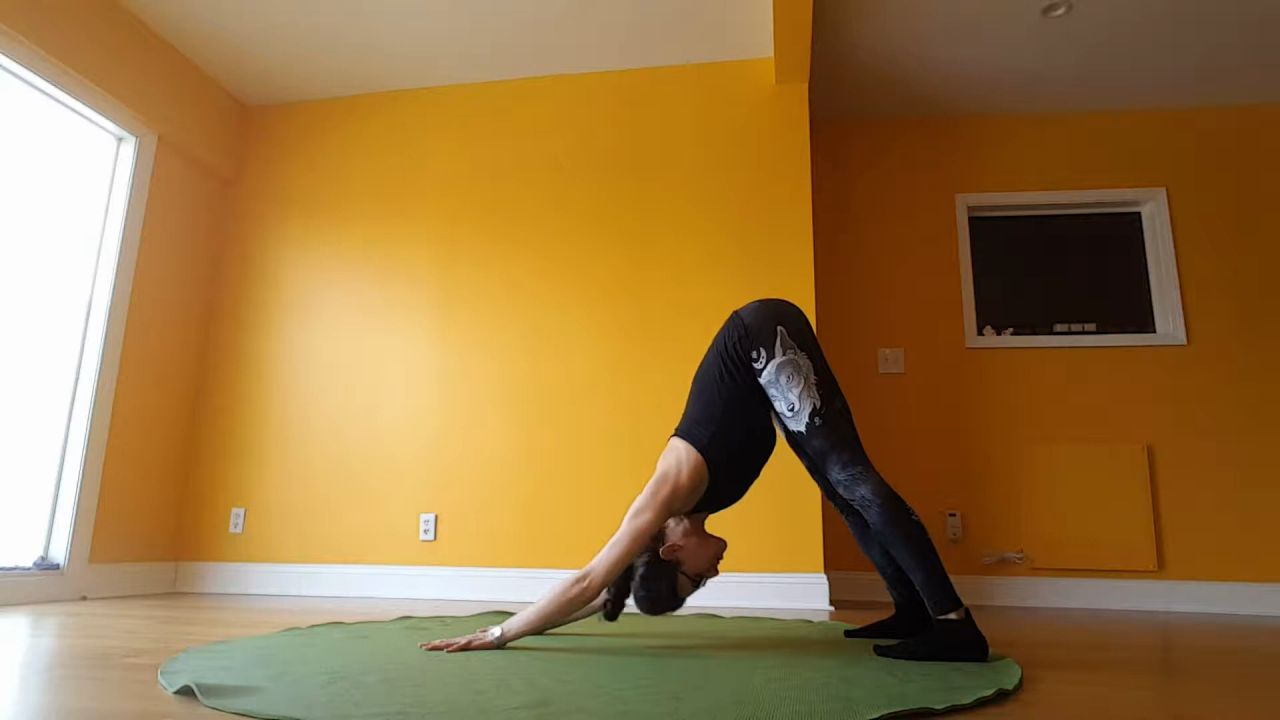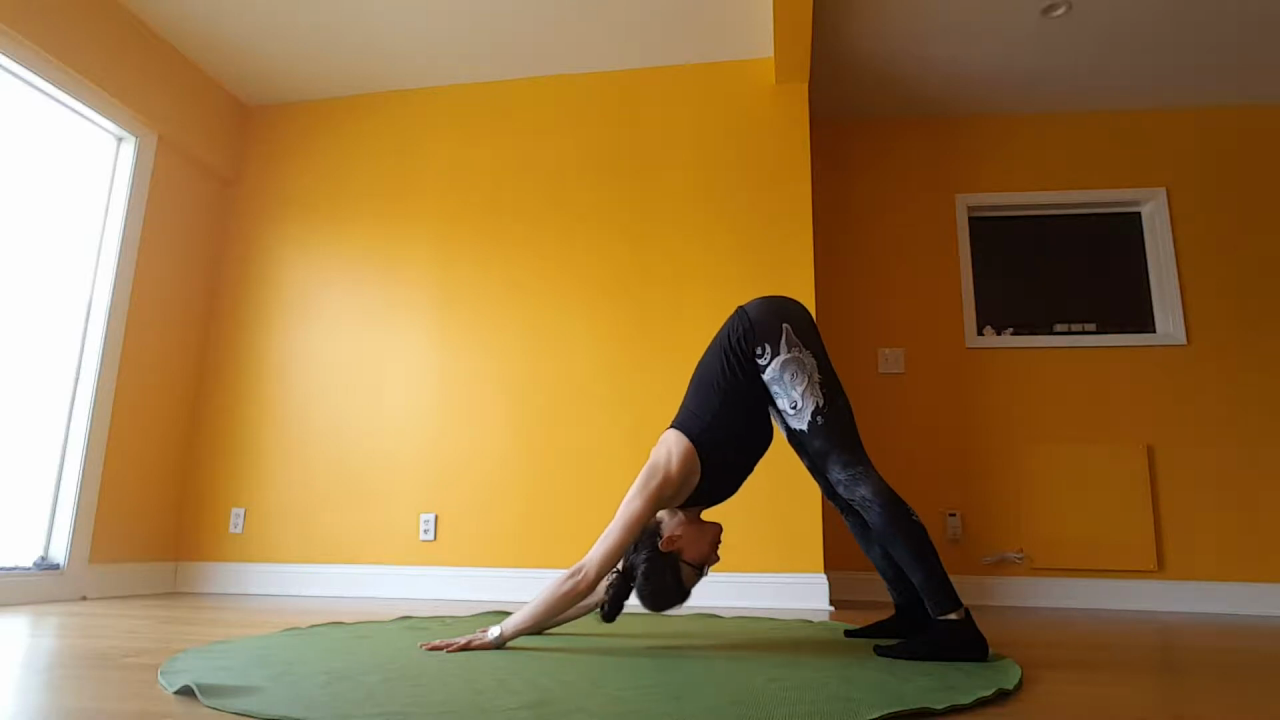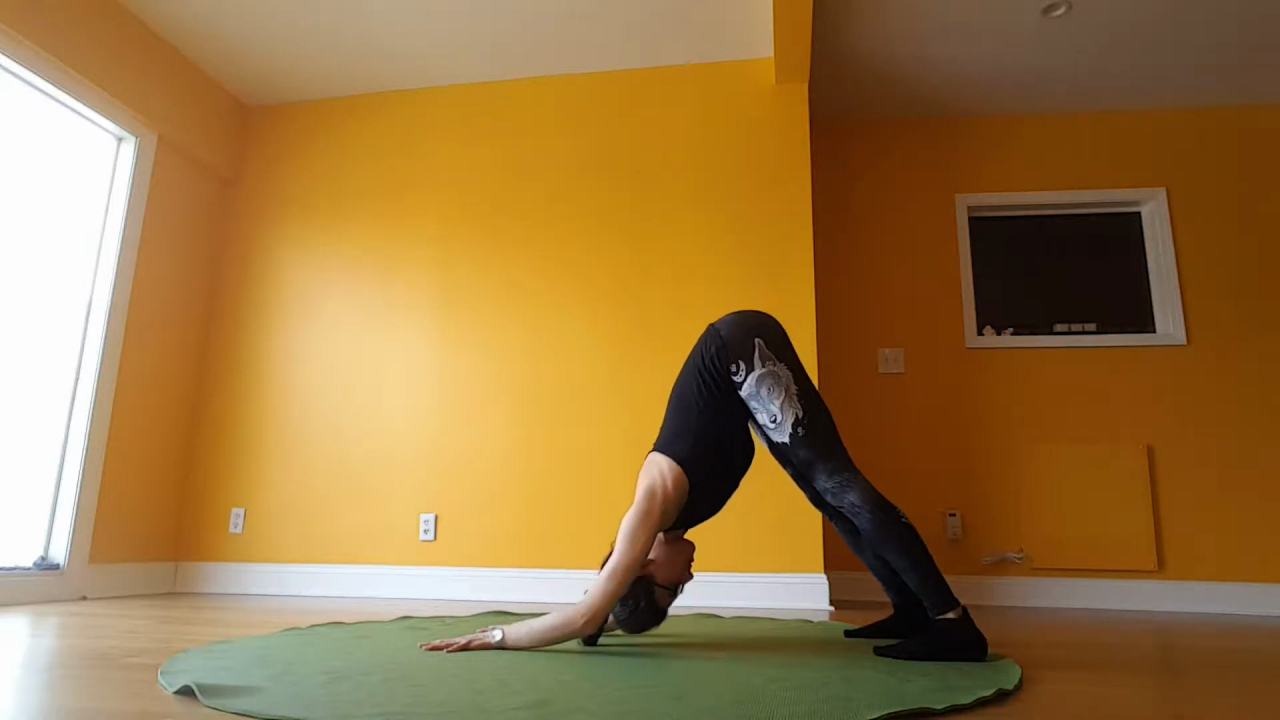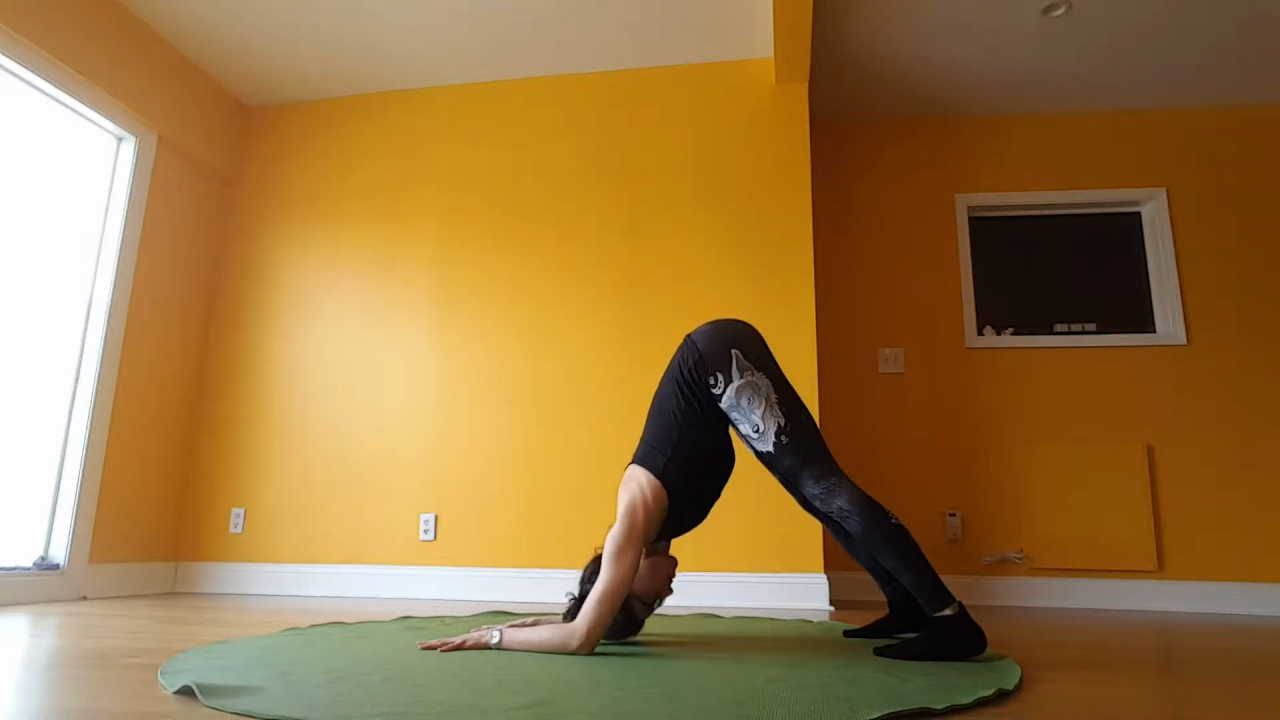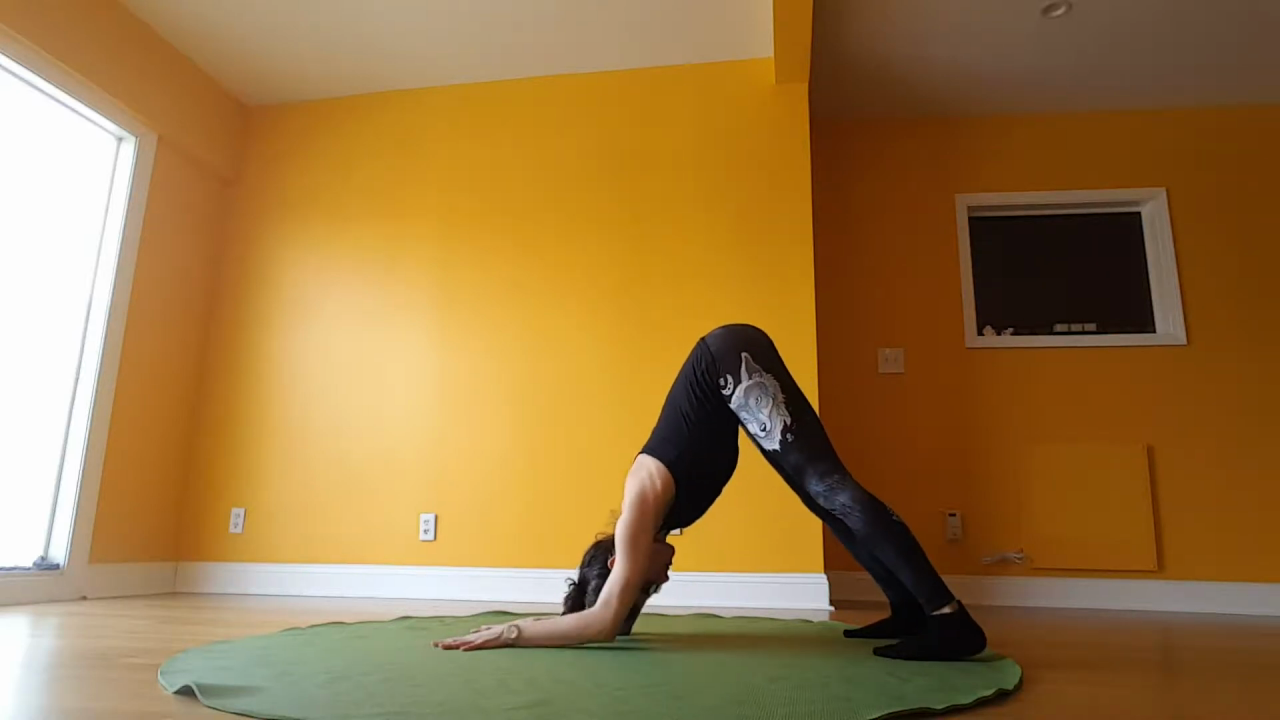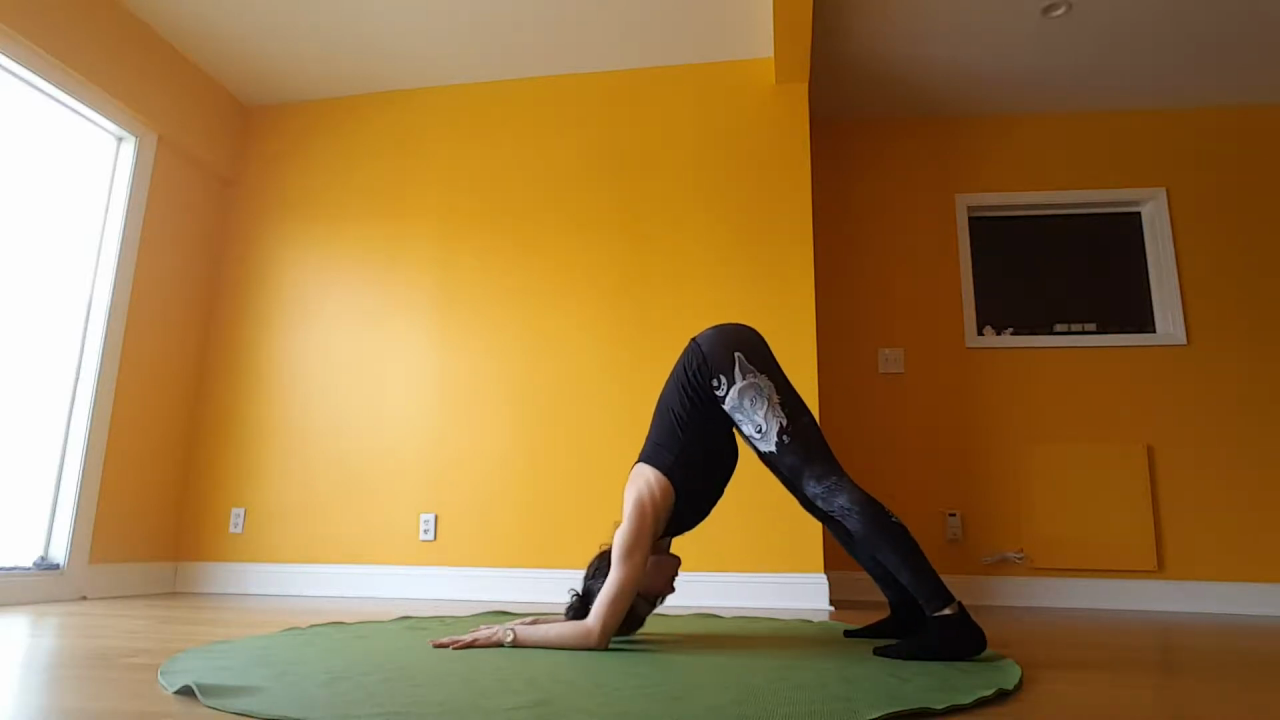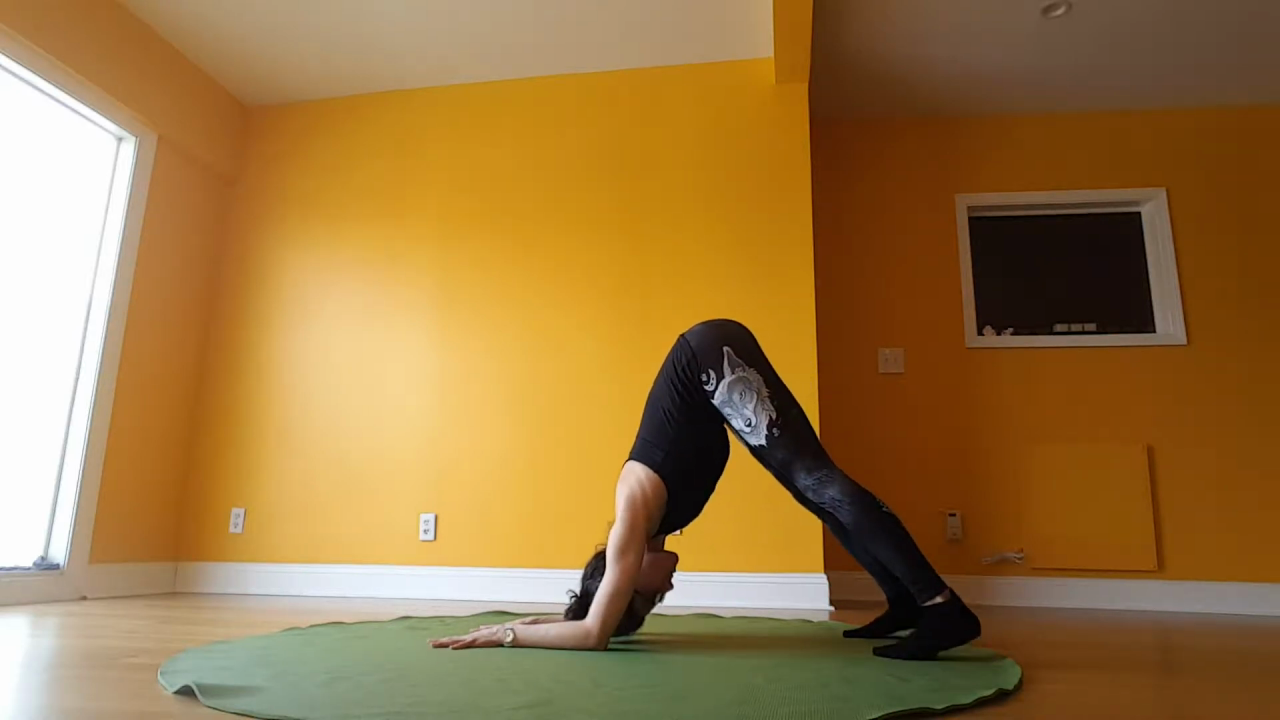
dt=0.7s
person 1, frame 1
left shoulder: (673, 493)
right shoulder: (678, 499)
left elbow: (587, 583)
right elbow: (600, 586)
right wrist: (532, 625)
left hip: (764, 337)
right hip: (763, 348)
left knee: (850, 479)
right knee: (843, 486)
left ankle: (953, 622)
right ankle: (915, 609)
person 1, frame 2
left shoulder: (666, 480)
right shoulder: (673, 493)
left elbow: (583, 577)
right elbow: (606, 582)
right wrist: (525, 624)
left hip: (768, 333)
right hip: (767, 345)
left knee: (849, 478)
right knee: (844, 486)
left ankle: (952, 622)
right ankle: (915, 609)
person 1, frame 3
left shoulder: (653, 507)
right shoulder: (658, 512)
left elbow: (588, 616)
right elbow: (598, 612)
left wrist: (498, 635)
right wrist: (512, 627)
left hip: (742, 350)
right hip: (741, 360)
left knee: (836, 485)
right knee: (830, 491)
left ankle: (951, 621)
right ankle: (912, 608)
person 1, frame 4
left shoulder: (635, 521)
right shoulder: (646, 524)
left elbow: (582, 638)
right elbow: (588, 617)
left wrist: (494, 635)
right wrist: (522, 622)
left hip: (720, 359)
right hip: (721, 364)
left knee: (823, 490)
right knee: (820, 494)
left ankle: (947, 618)
right ankle: (908, 604)
person 1, frame 5
left shoulder: (640, 508)
right shoulder: (647, 513)
left elbow: (605, 623)
right elbow: (604, 611)
left wrist: (512, 632)
right wrist: (530, 620)
left hip: (732, 363)
right hip: (730, 371)
left knee: (828, 487)
right knee: (823, 495)
left ankle: (947, 618)
right ankle: (909, 608)
person 1, frame 6
left shoulder: (641, 522)
right shoulder: (648, 526)
left elbow: (596, 633)
right elbow: (597, 615)
left wrist: (508, 634)
right wrist: (523, 622)
left hip: (724, 362)
right hip: (724, 367)
left knee: (824, 489)
right knee: (821, 495)
left ankle: (948, 618)
right ankle: (910, 607)
person 1, frame 7
left shoulder: (634, 521)
right shoulder: (644, 523)
left elbow: (595, 633)
right elbow: (597, 614)
left wrist: (507, 634)
right wrist: (526, 621)
left hip: (713, 356)
right hip: (712, 364)
left knee: (815, 480)
right knee: (812, 486)
left ankle: (940, 607)
right ankle: (905, 599)
